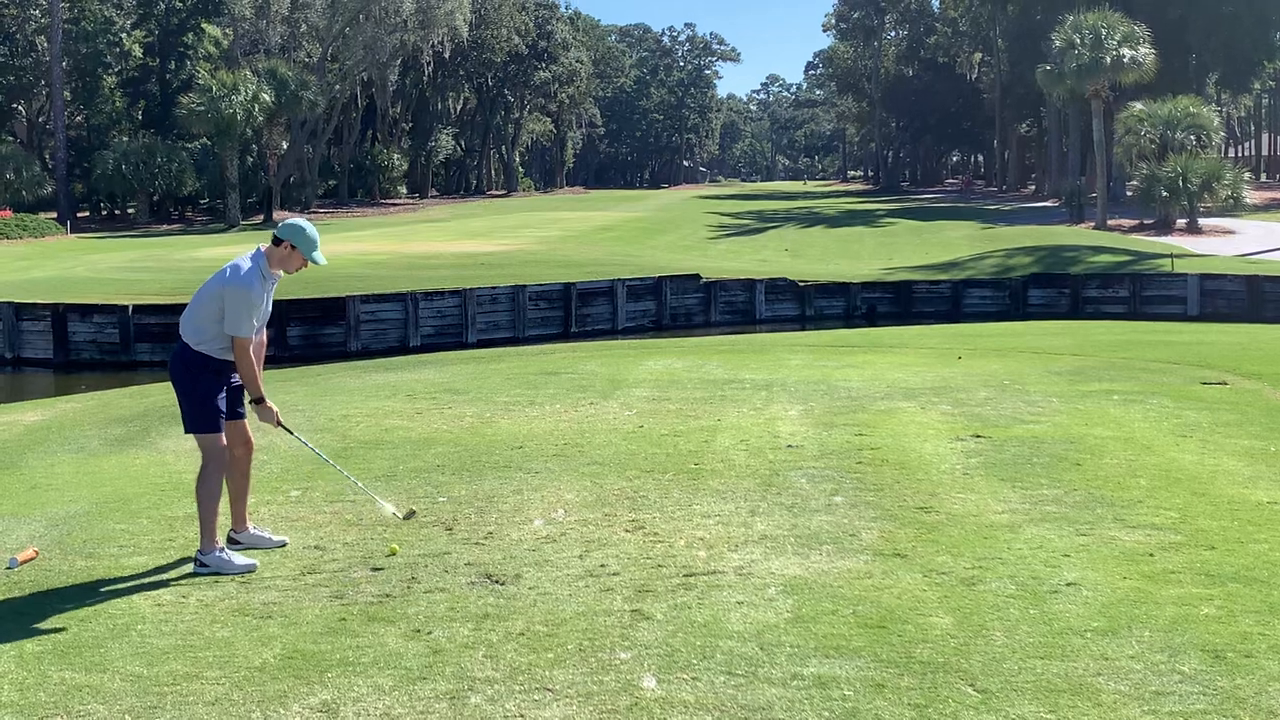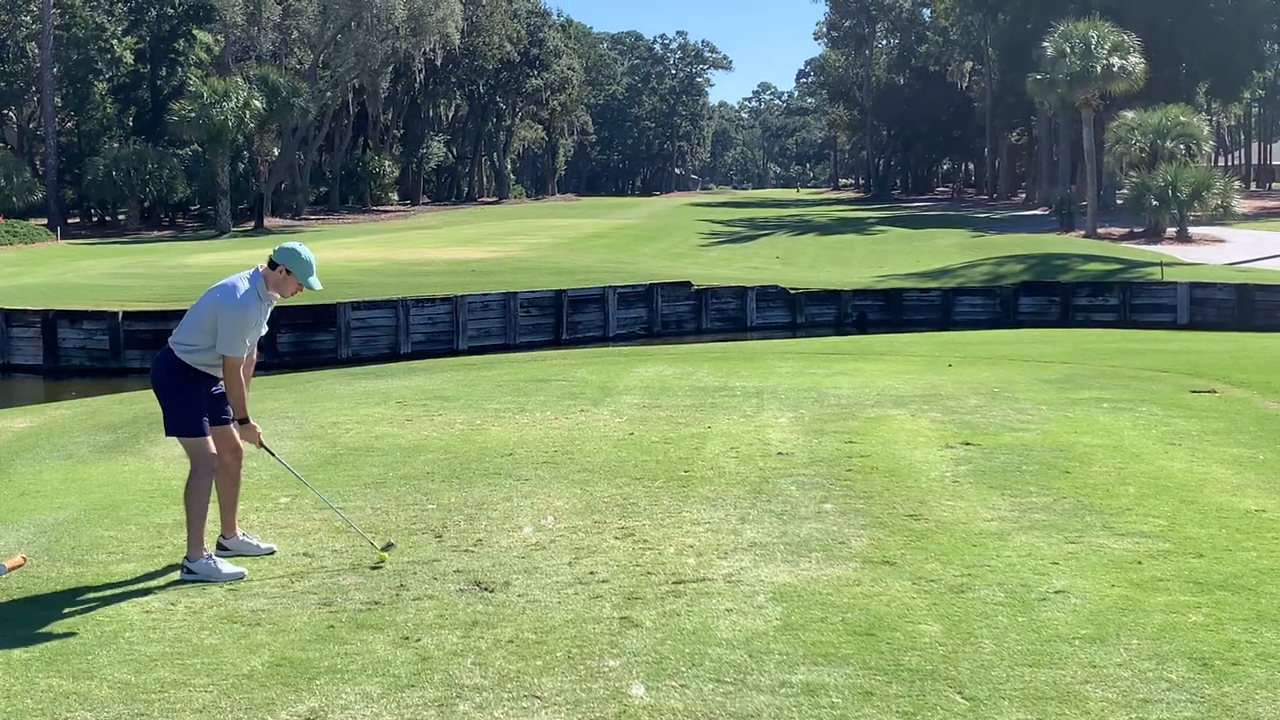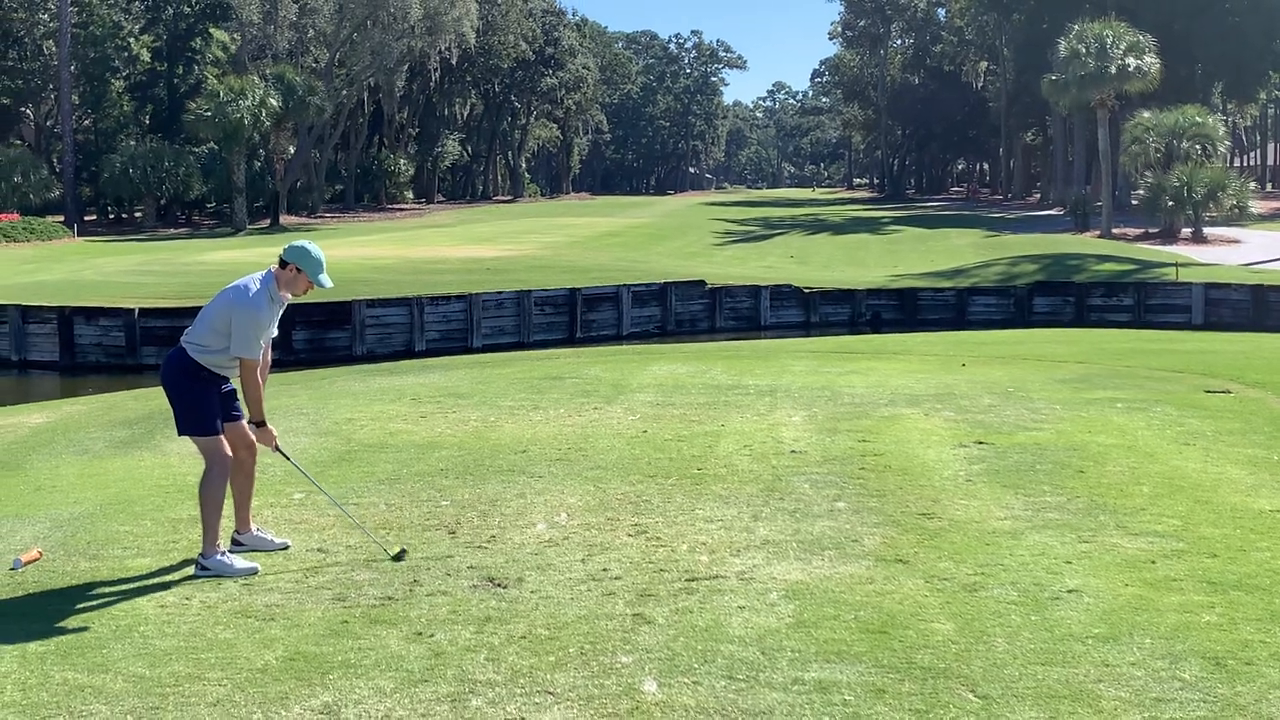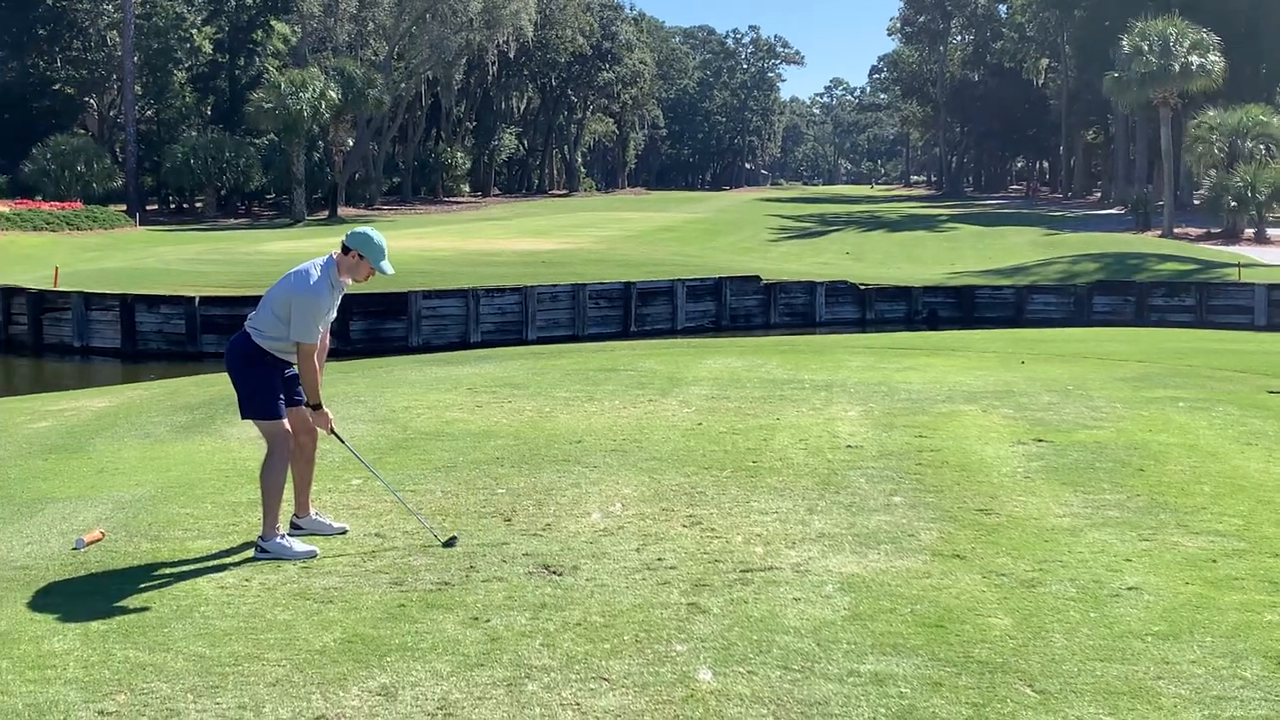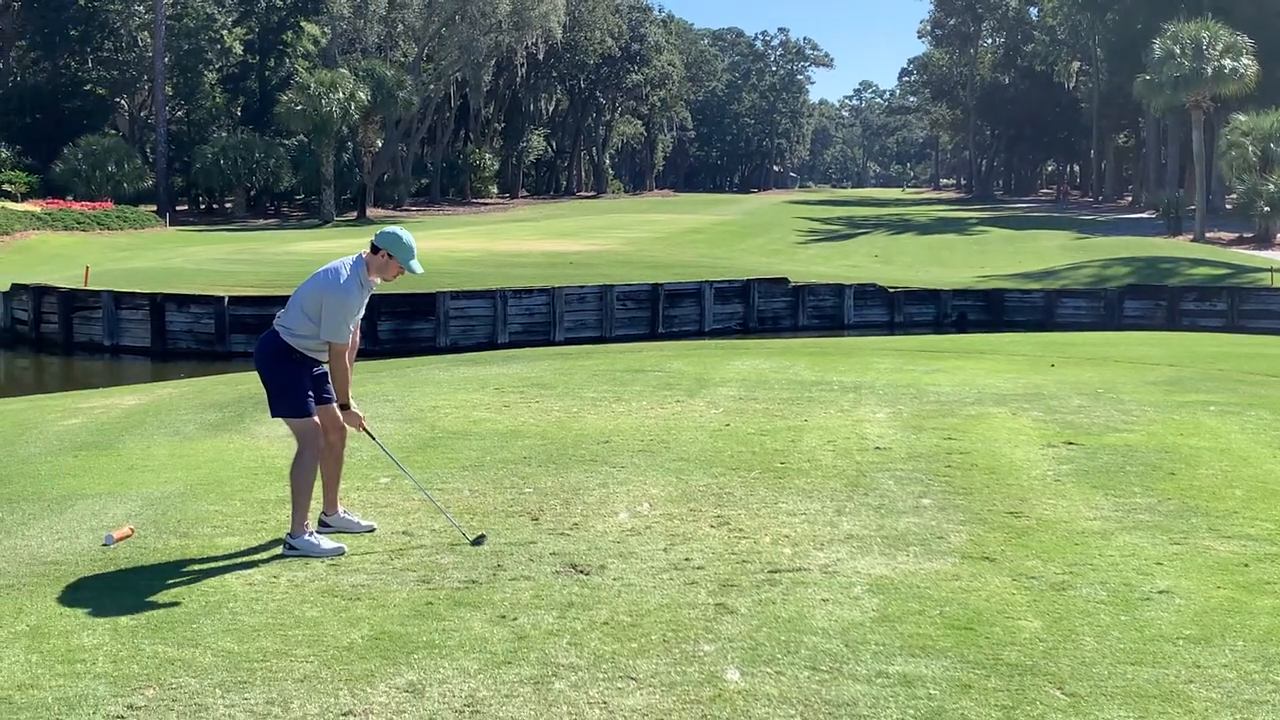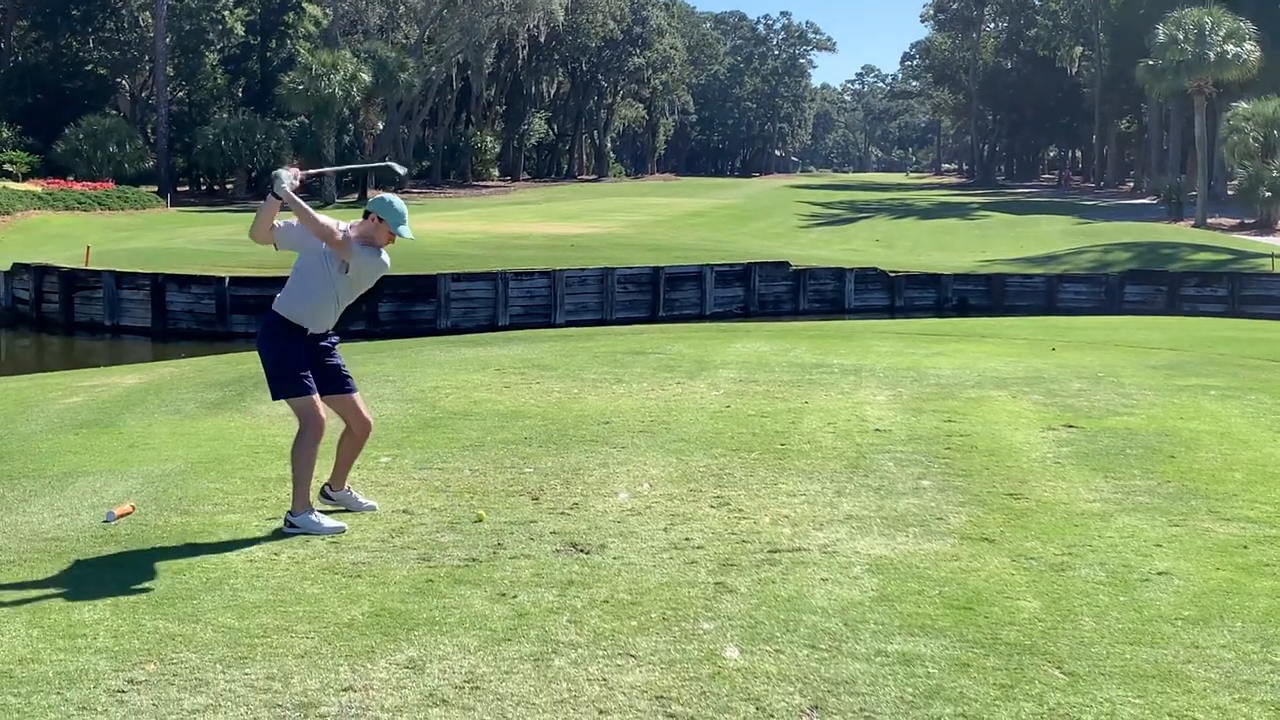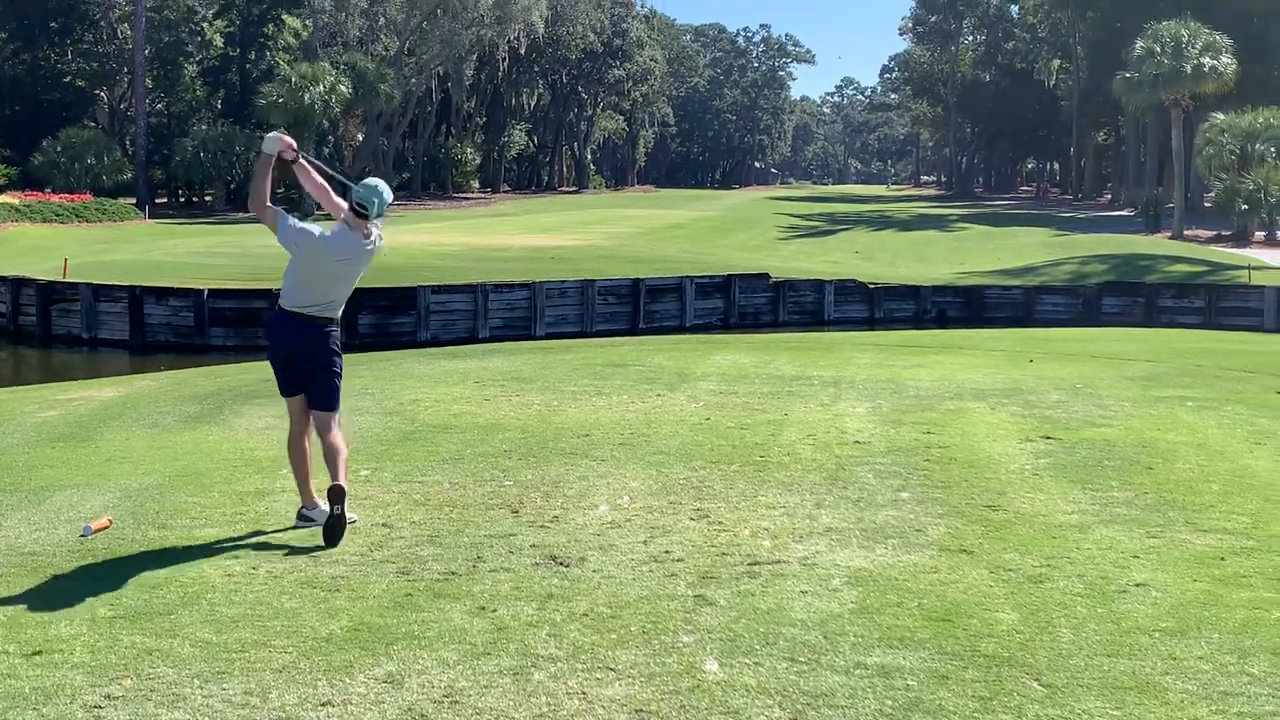
dt=0.7s
person 1, frame 1
left shoulder: (267, 273)
right shoulder: (245, 282)
left elbow: (259, 335)
right elbow: (242, 350)
left wrist: (258, 388)
right wrist: (260, 401)
left hip: (220, 365)
right hip: (196, 365)
left knee: (242, 446)
right knee: (216, 454)
left ankle: (240, 530)
right ankle: (208, 551)
person 1, frame 2
left shoulder: (263, 293)
right shoulder: (240, 302)
left elbow: (249, 353)
right elbow: (233, 369)
left wrist: (239, 411)
right wrist: (244, 420)
left hip: (203, 374)
right hip: (177, 374)
left knee: (232, 452)
right knee: (205, 460)
left ankle: (230, 536)
right ankle: (195, 558)
person 1, frame 3
left shoulder: (275, 294)
right shoulder: (254, 303)
left elbow: (264, 355)
right elbow: (249, 372)
left wrist: (256, 416)
right wrist: (260, 423)
left hip: (212, 373)
right hip: (187, 373)
left knee: (246, 448)
right knee: (220, 460)
left ankle: (244, 532)
right ankle: (210, 555)
person 1, frame 4
left shoulder: (336, 279)
right shoulder: (313, 289)
left elbow: (322, 339)
right elbow: (307, 356)
left wrist: (315, 394)
right wrist: (316, 406)
left hip: (276, 358)
right hip: (252, 357)
left knee: (306, 433)
right knee: (282, 442)
left ankle: (303, 516)
right ankle: (269, 537)
person 1, frame 5
left shoulder: (363, 276)
right shoulder: (343, 289)
left elbow: (353, 337)
right elbow: (338, 355)
left wrist: (346, 394)
right wrist: (346, 405)
left hip: (305, 356)
right hip: (281, 356)
left knee: (336, 431)
right knee: (312, 440)
left ankle: (331, 513)
right ankle: (298, 534)
person 1, frame 6
left shoulder: (377, 261)
right shoulder: (314, 229)
left elbow: (332, 239)
right elbow: (258, 234)
left wrist: (290, 195)
right wrist: (277, 194)
left hip: (320, 341)
right hip: (282, 334)
left knee: (361, 423)
right knee: (315, 420)
left ankle: (336, 488)
right ankle: (299, 513)
person 1, frame 7
left shoulder: (312, 239)
right shoulder: (371, 241)
left elbow: (258, 207)
right elbow: (328, 198)
left wrist: (269, 153)
right wrist: (296, 159)
left hip: (283, 329)
right hip: (321, 335)
left knee: (299, 421)
right knee: (327, 425)
left ankle: (311, 506)
right ankle: (337, 491)
